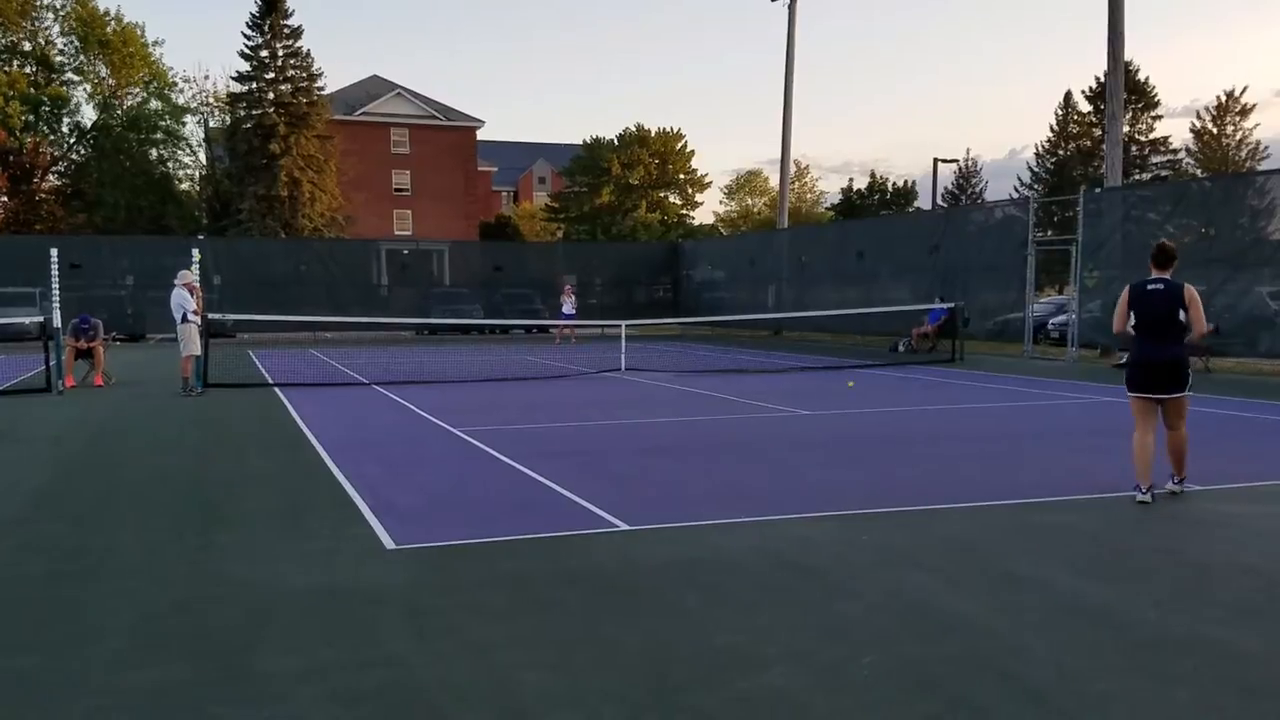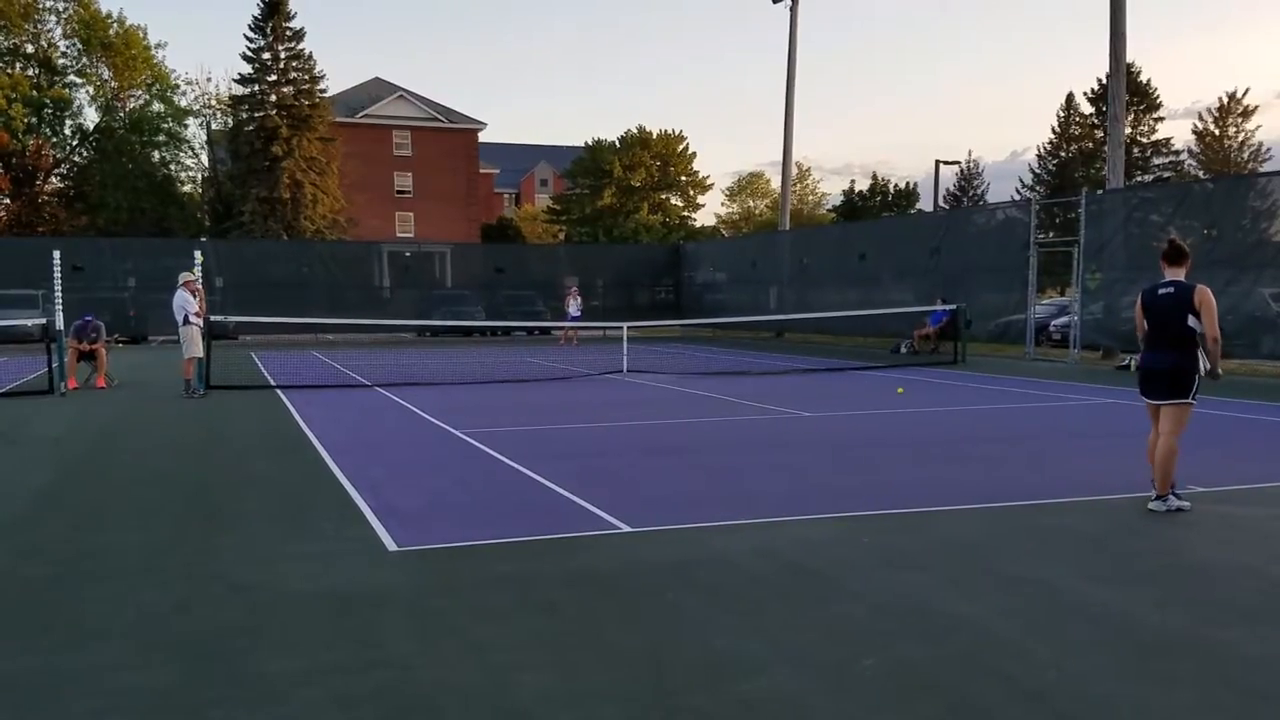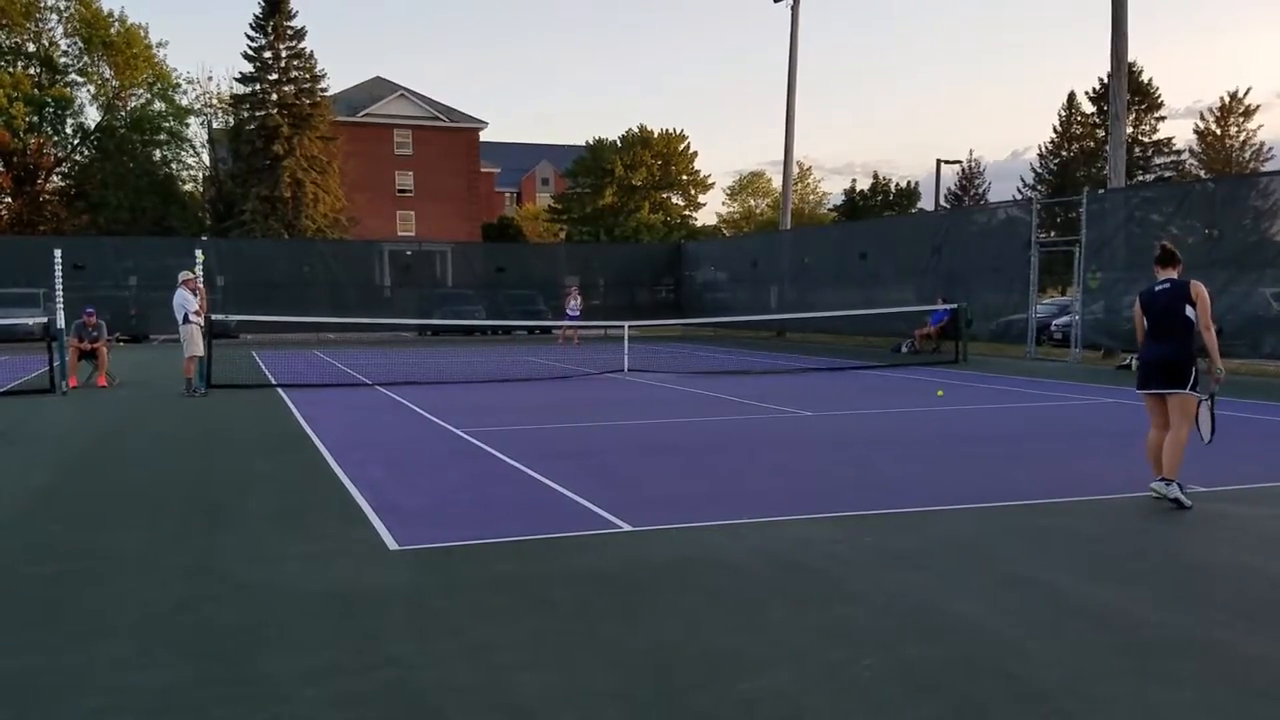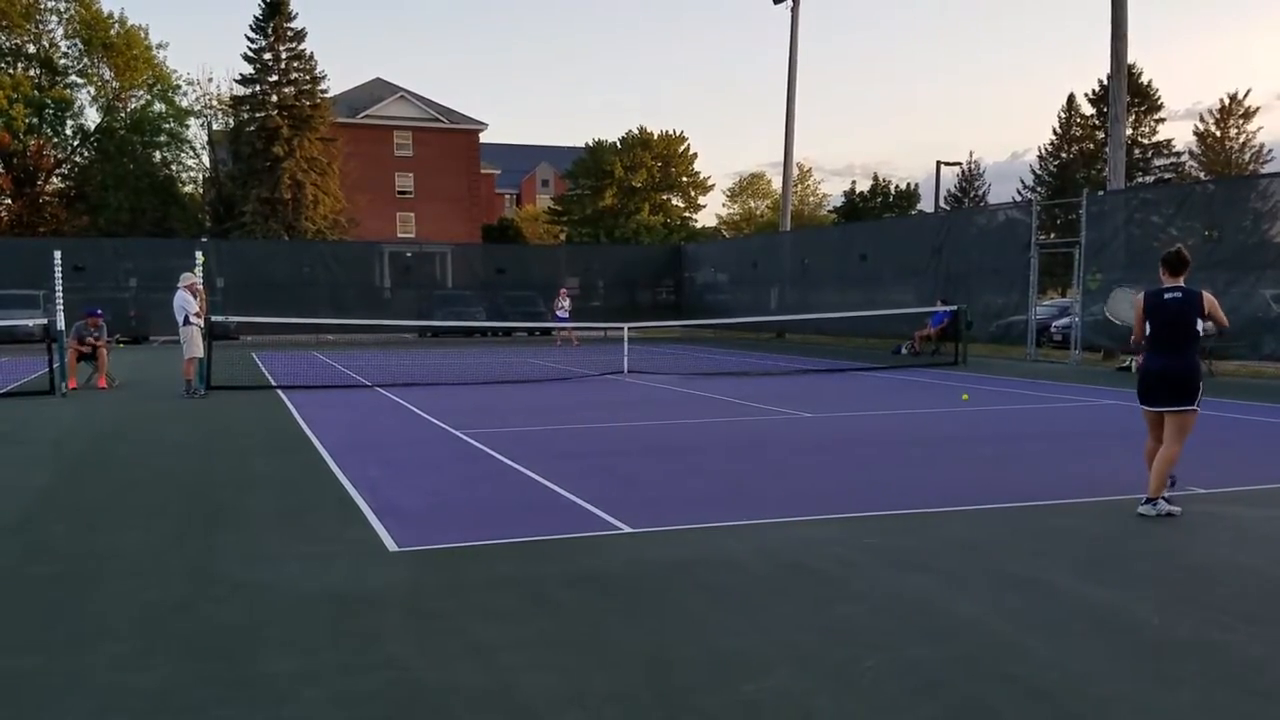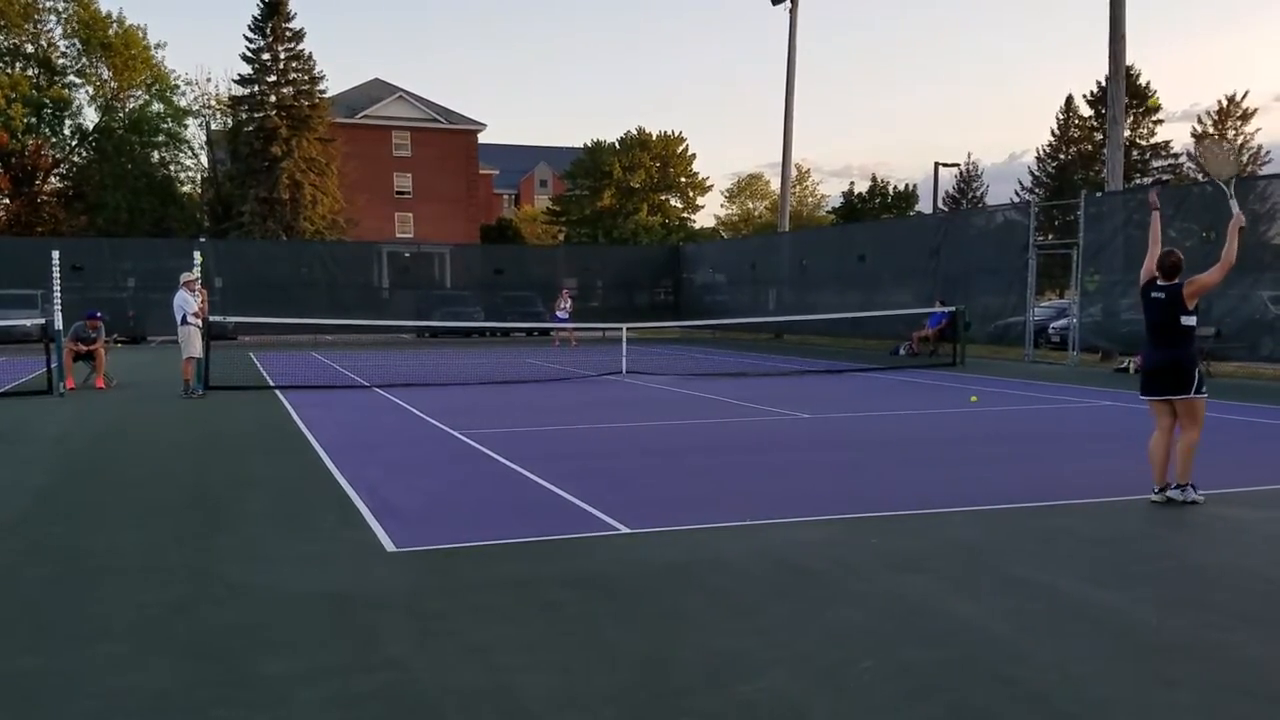
dt=1s
person 1, frame 1
left shoulder: (1131, 291)
right shoulder: (1186, 291)
left elbow: (1118, 328)
right elbow: (1201, 330)
right wrist: (1181, 340)
left hip: (1141, 364)
right hip: (1174, 364)
left knee: (1143, 429)
right knee: (1176, 426)
left ankle: (1144, 487)
right ankle: (1178, 479)
person 1, frame 2
left shoulder: (1145, 295)
right shoulder: (1200, 293)
right elbow: (1213, 336)
right wrist: (1214, 366)
left hip: (1149, 367)
right hip: (1180, 370)
left knee: (1157, 430)
right knee: (1169, 434)
left ankle: (1160, 484)
right ankle: (1162, 496)
person 1, frame 3
left shoulder: (1143, 296)
right shoulder: (1194, 288)
right elbow: (1206, 327)
right wrist: (1216, 363)
left hip: (1150, 362)
right hip: (1180, 362)
left knee: (1158, 426)
right knee: (1180, 426)
left ankle: (1160, 480)
right ankle: (1168, 481)
person 1, frame 4
left shoulder: (1144, 299)
right shoulder: (1203, 299)
right elbow: (1223, 325)
left wrist: (1140, 342)
left hip: (1151, 374)
right hip: (1184, 376)
left knee: (1155, 438)
right knee: (1173, 443)
left ankle: (1157, 481)
right ankle: (1152, 500)
person 1, frame 5
left shoulder: (1148, 286)
right shoulder: (1187, 291)
left elbow: (1153, 248)
right elbow: (1225, 264)
left wrist: (1155, 209)
right wrist: (1234, 227)
left hip: (1152, 366)
right hip: (1182, 368)
left knee: (1163, 428)
right knee: (1191, 428)
left ankle: (1159, 488)
right ankle: (1182, 487)
